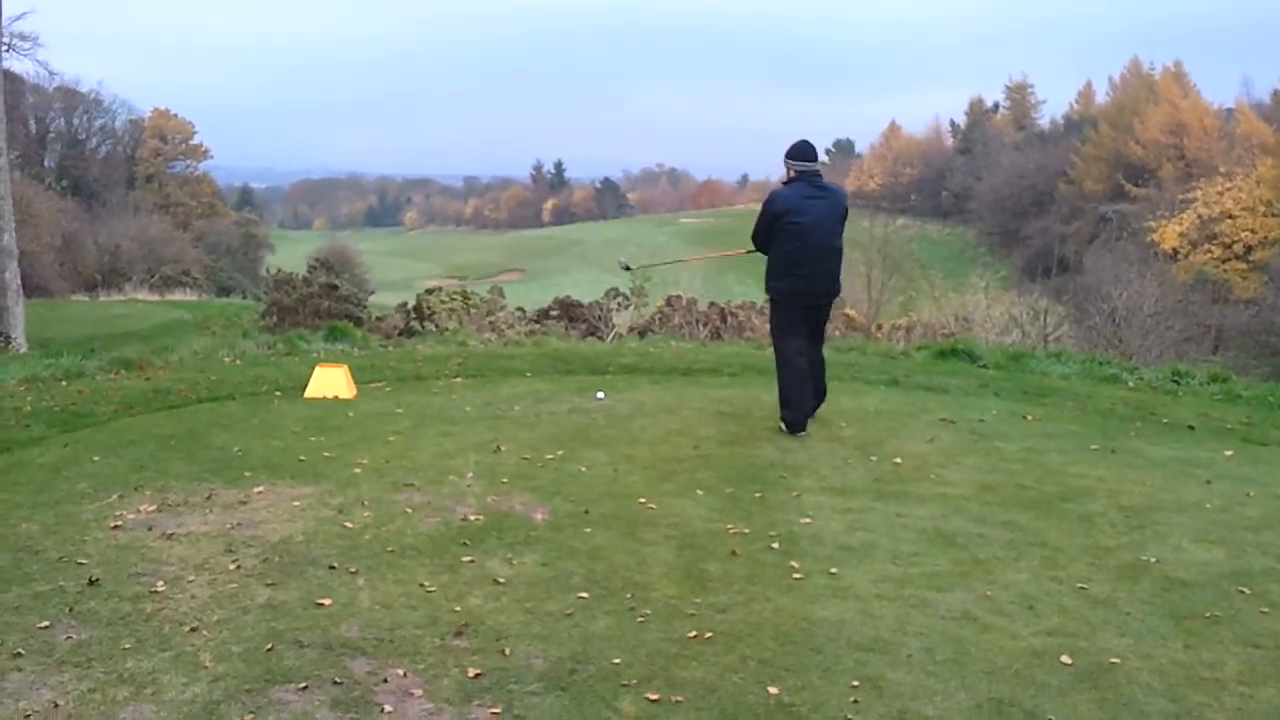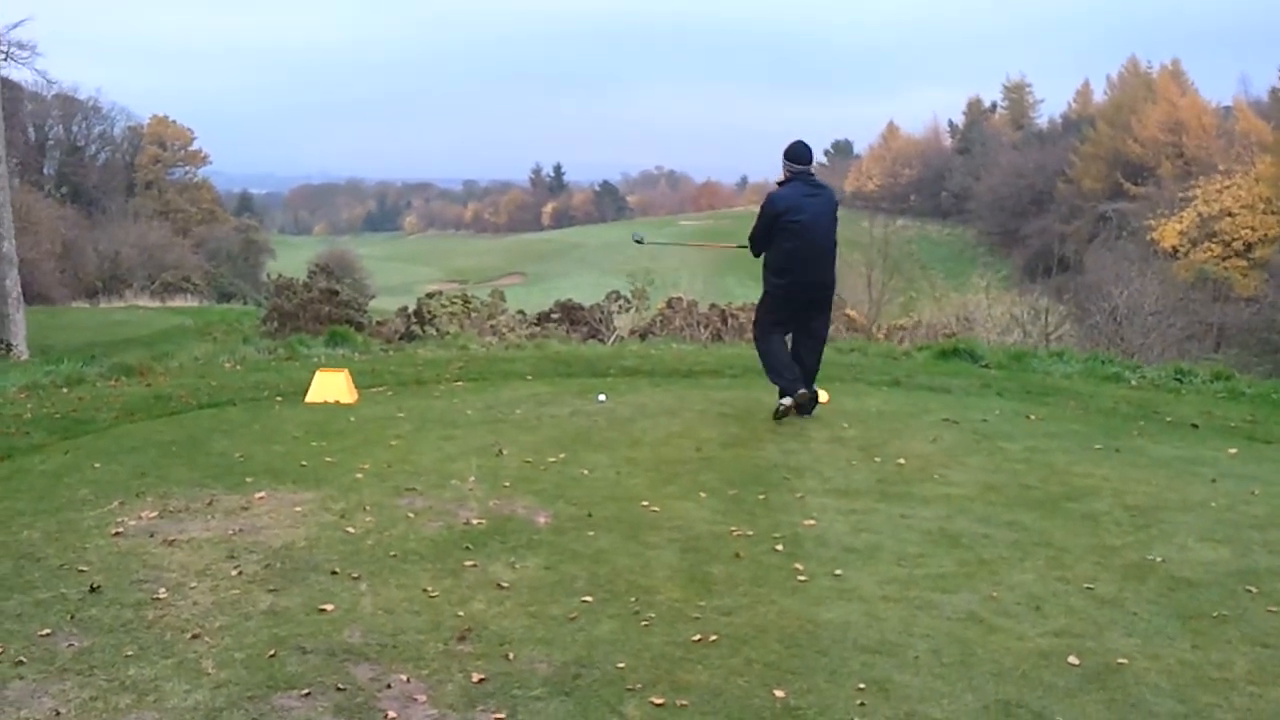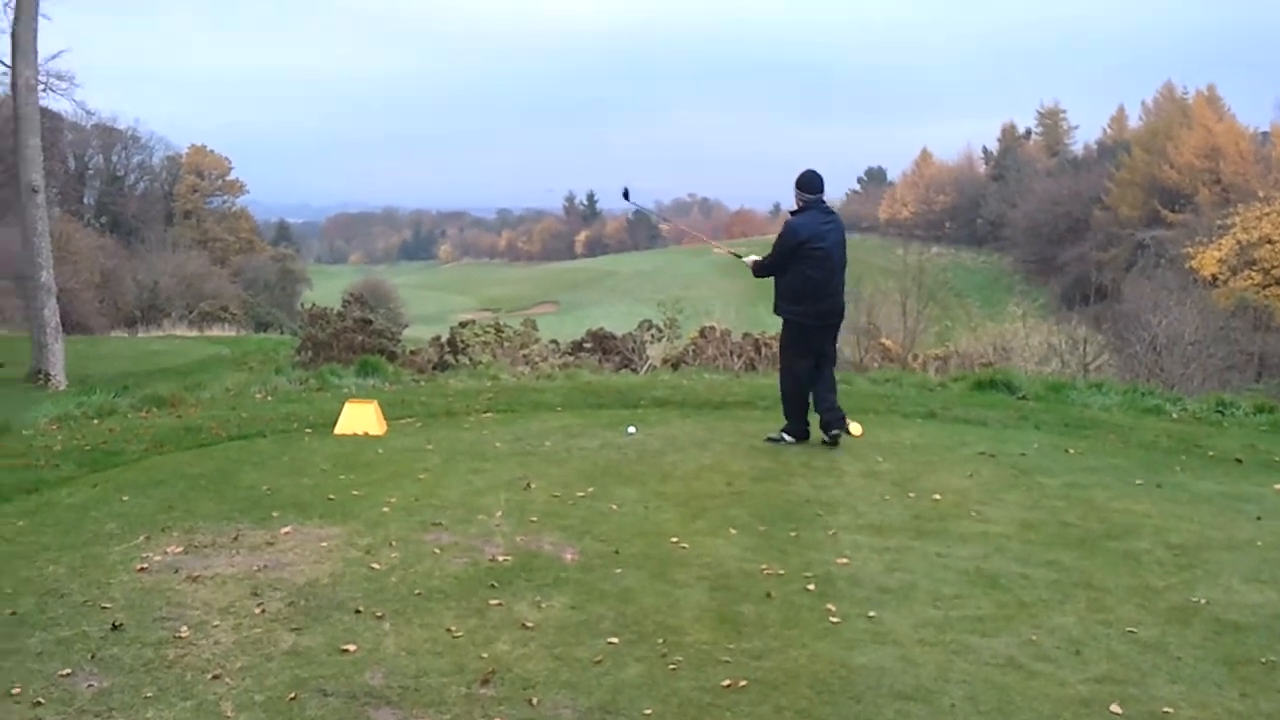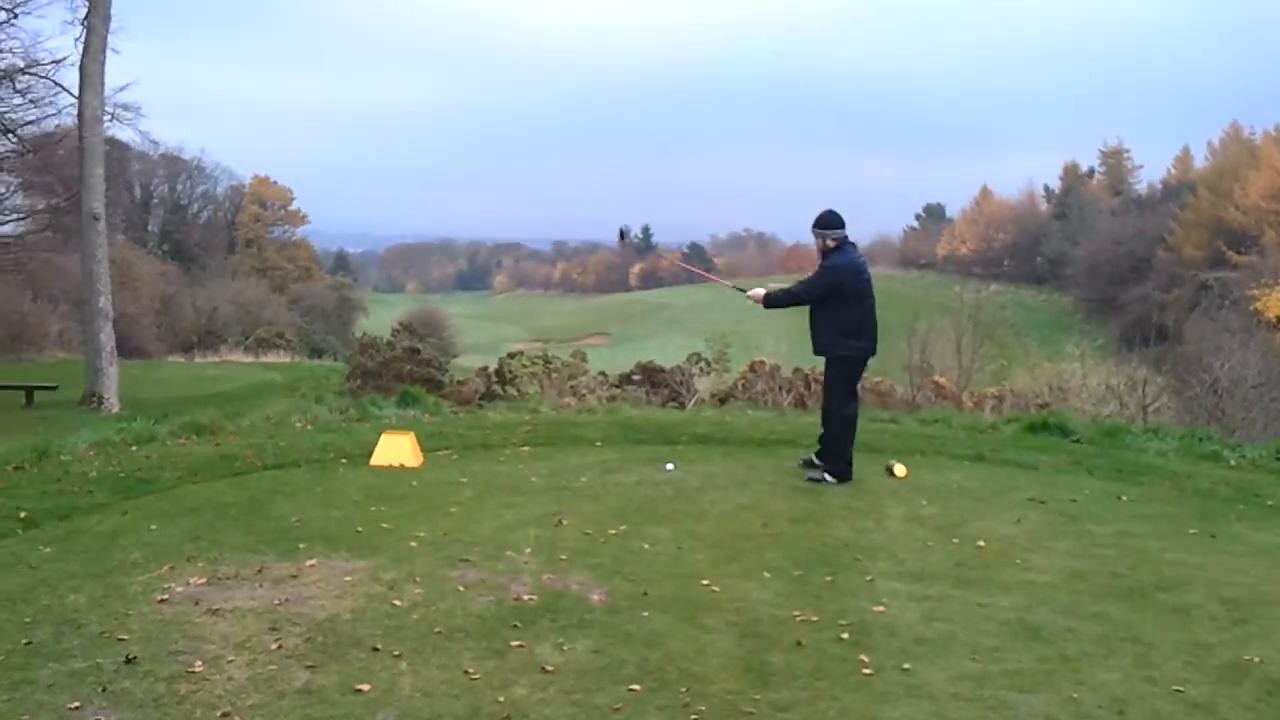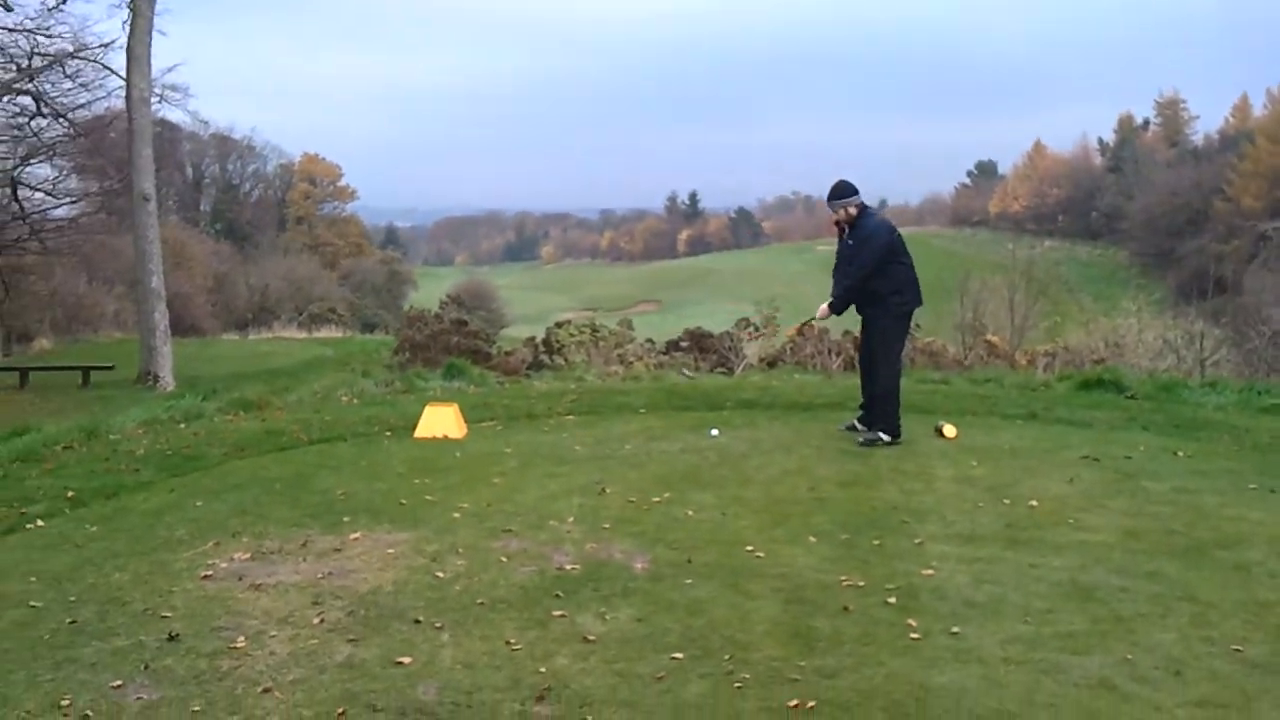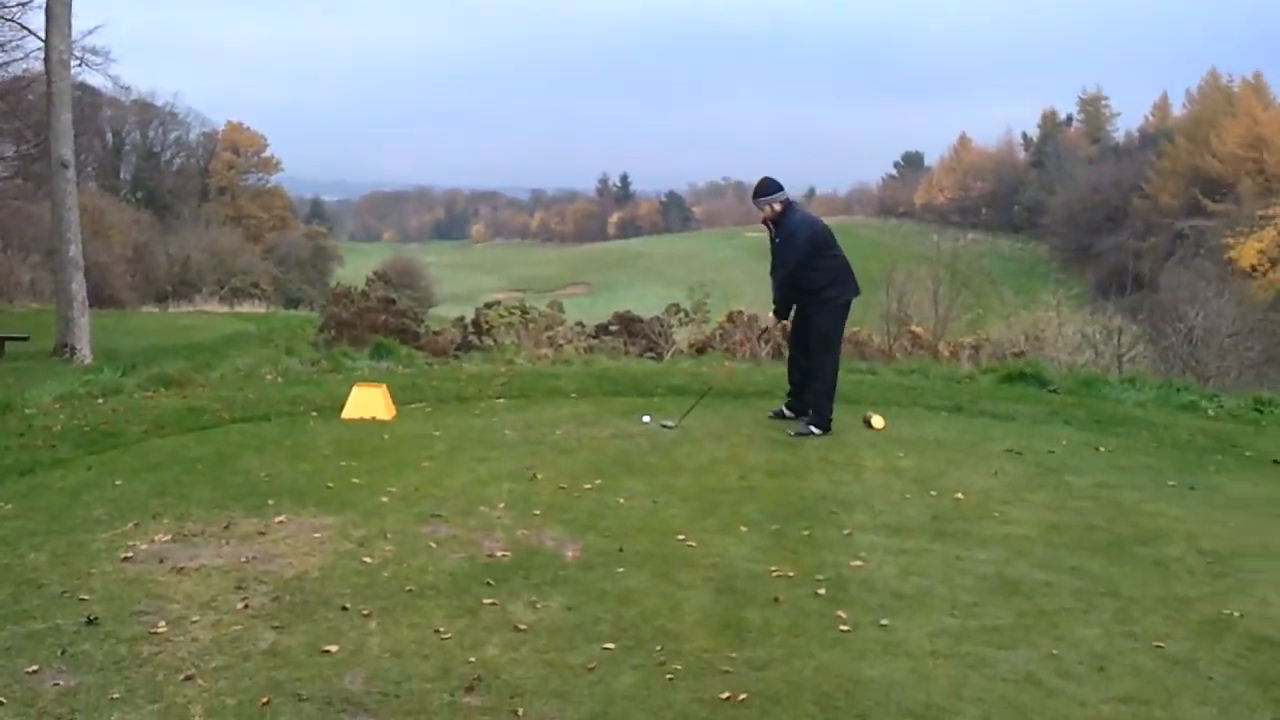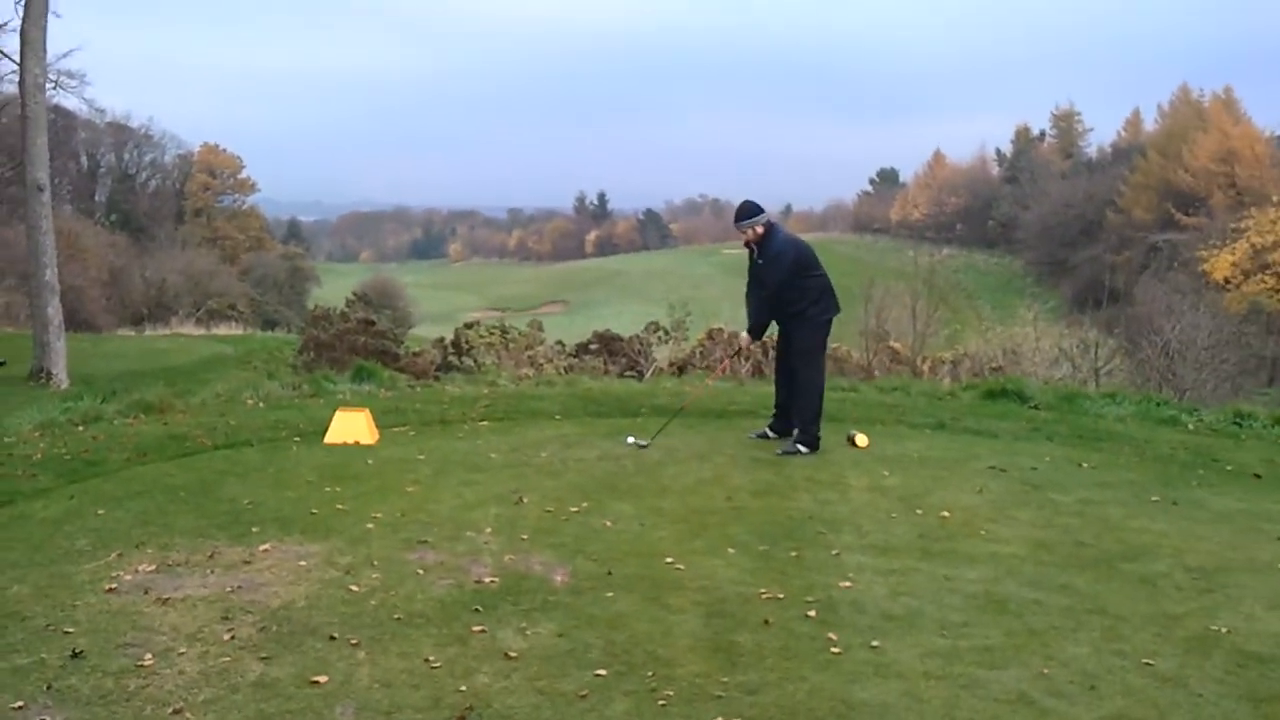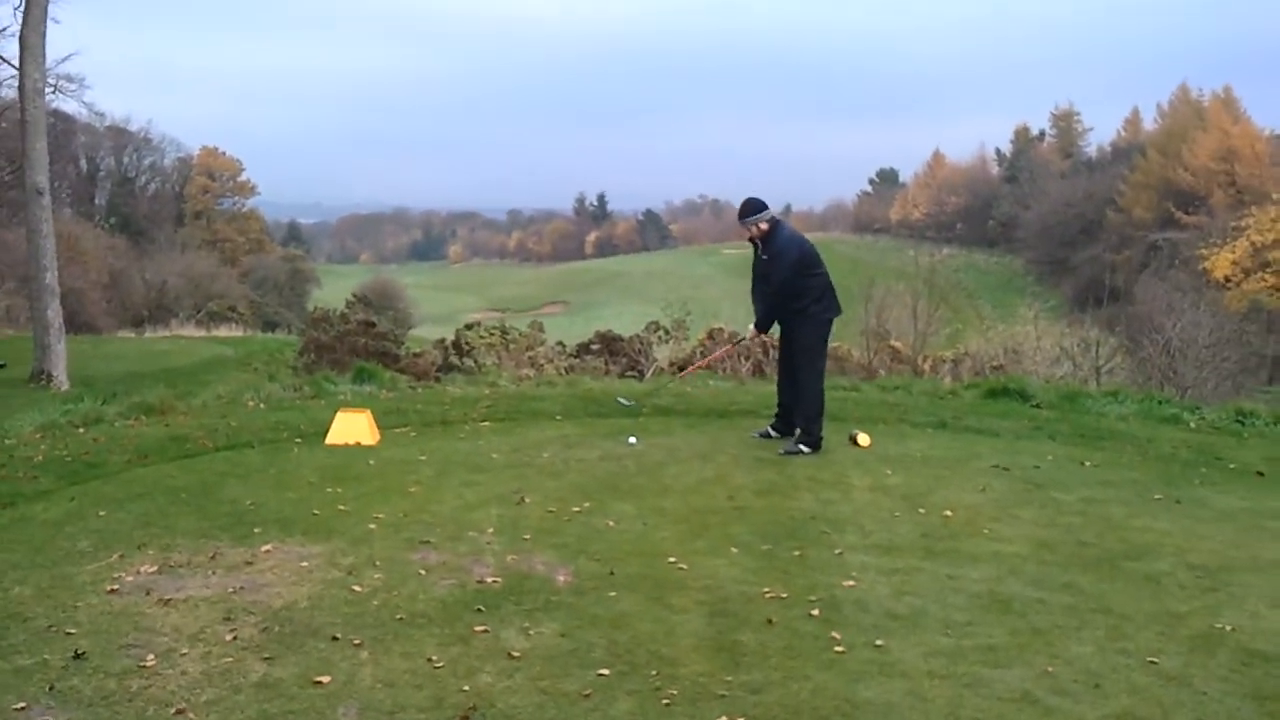
dt=0.4s
person 1, frame 1
left shoulder: (779, 199)
right shoulder: (838, 197)
left elbow: (760, 240)
left hip: (788, 288)
right hip: (825, 286)
left knee: (790, 350)
right knee: (813, 344)
left ankle: (795, 419)
right ankle: (813, 402)
person 1, frame 2
left shoulder: (778, 198)
right shoulder: (828, 196)
left elbow: (759, 238)
left wrist: (756, 248)
left hip: (785, 283)
right hip: (820, 283)
left knee: (767, 332)
right knee: (811, 340)
left ankle: (791, 388)
right ankle: (805, 399)
person 1, frame 3
left shoulder: (797, 226)
right shoulder: (835, 222)
left elbow: (774, 263)
left wrist: (755, 264)
right wrist: (766, 260)
left hip: (802, 310)
right hip: (830, 309)
left knee: (795, 368)
right knee: (824, 366)
left ankle: (797, 429)
right ankle: (833, 423)
person 1, frame 4
left shoulder: (842, 264)
right shoulder: (839, 259)
left elbow: (806, 292)
right elbow: (811, 287)
left wrist: (768, 296)
right wrist: (773, 295)
left hip: (849, 345)
right hip: (845, 343)
left knee: (840, 403)
right knee: (834, 400)
left ankle: (838, 469)
right ankle: (826, 453)
person 1, frame 5
left shoulder: (875, 229)
right shoulder: (849, 229)
left elbow: (859, 274)
right elbow: (843, 269)
left wrist: (834, 306)
right wrist: (834, 300)
left hip: (895, 303)
right hip: (874, 303)
left knee: (885, 363)
right knee: (869, 360)
left ankle: (888, 428)
right ankle: (870, 417)
person 1, frame 6
left shoulder: (798, 226)
right shoulder: (779, 223)
left elbow: (789, 272)
right elbow: (779, 267)
left wrist: (779, 311)
right wrist: (779, 304)
left hip: (831, 293)
right hip: (810, 293)
left knee: (823, 354)
right knee: (798, 345)
left ankle: (819, 421)
right ankle: (798, 403)
person 1, frame 7
left shoulder: (782, 247)
right shoulder: (760, 244)
left elbow: (771, 293)
right elbow: (756, 288)
left wrist: (753, 331)
right wrist: (752, 325)
left hip: (813, 312)
right hip: (792, 312)
left knee: (807, 371)
right knee: (785, 367)
left ankle: (807, 438)
right ankle: (782, 424)
person 1, frame 8
left shoulder: (787, 244)
right shoulder: (764, 242)
left elbow: (777, 289)
right elbow: (761, 284)
left wrist: (760, 325)
right wrist: (760, 320)
left hip: (814, 311)
right hip: (794, 312)
left knee: (809, 371)
right knee: (788, 367)
left ankle: (809, 438)
right ankle: (784, 424)
